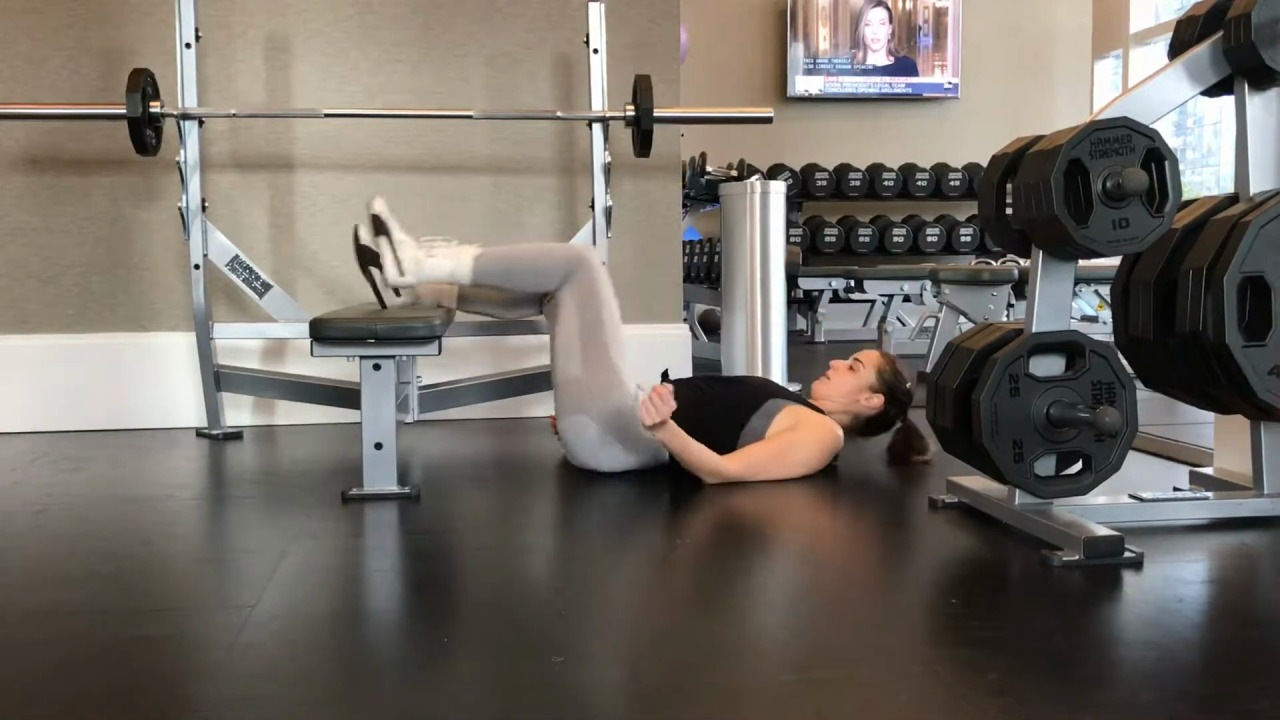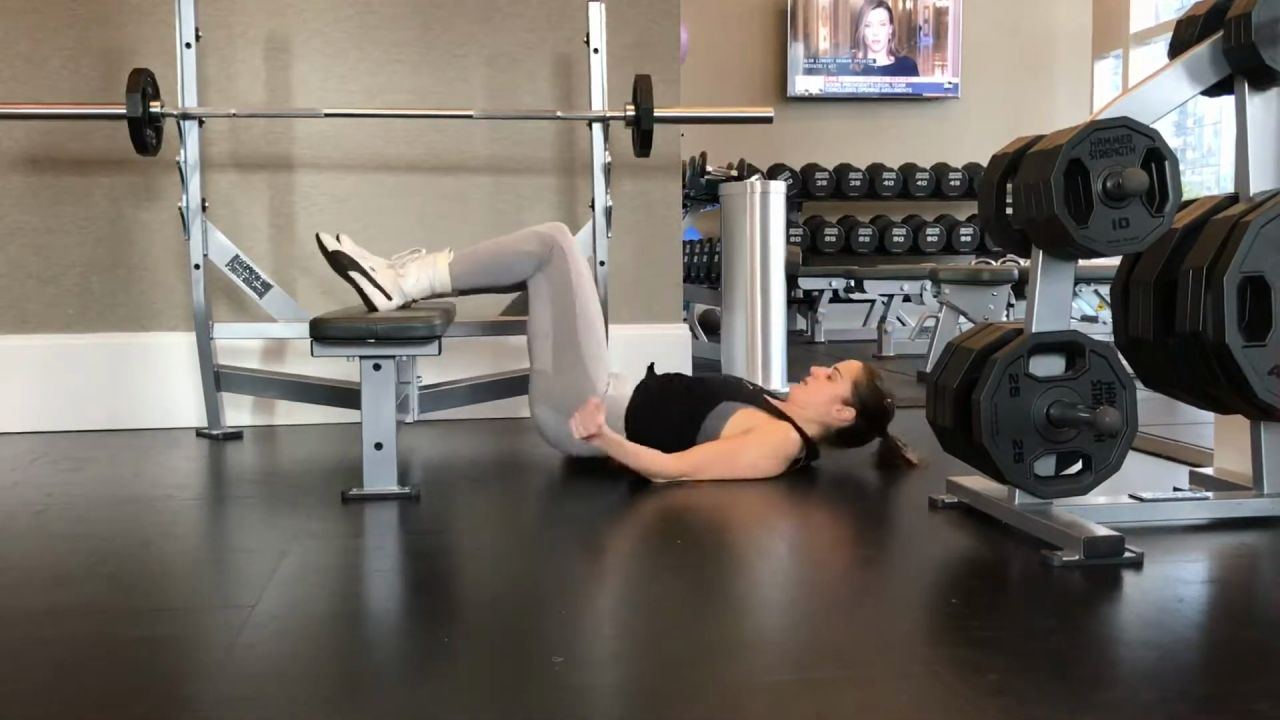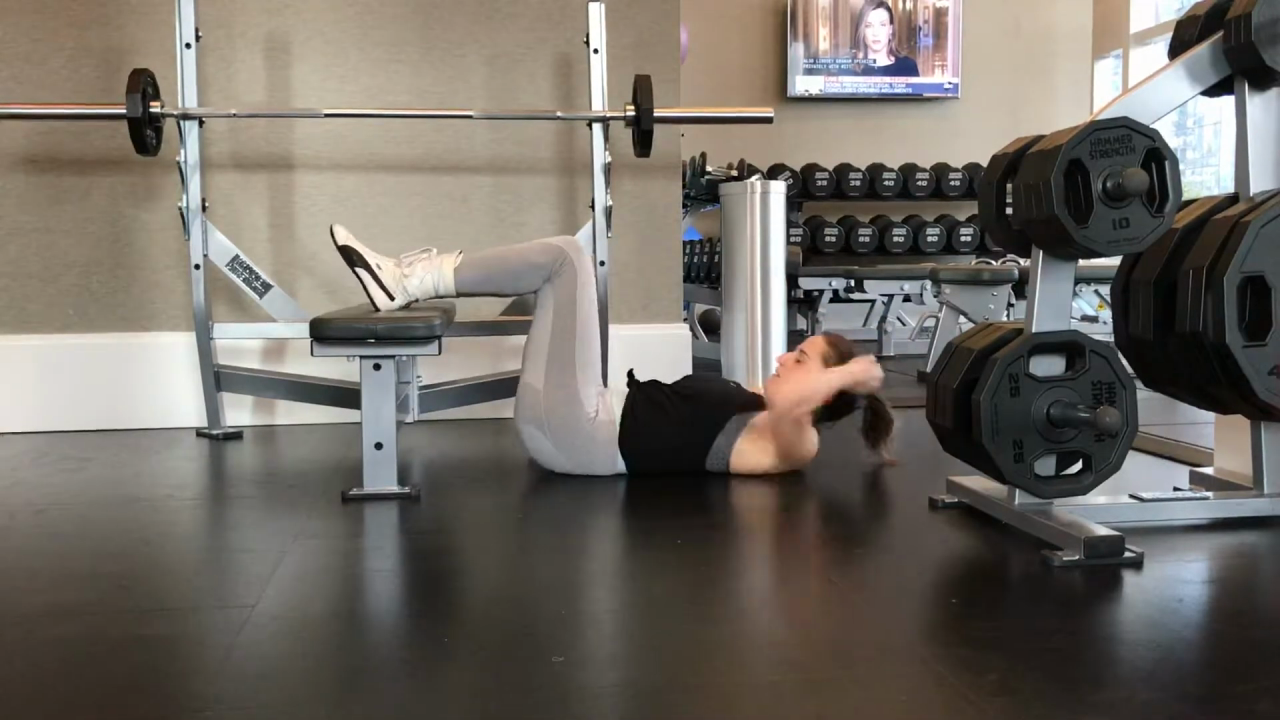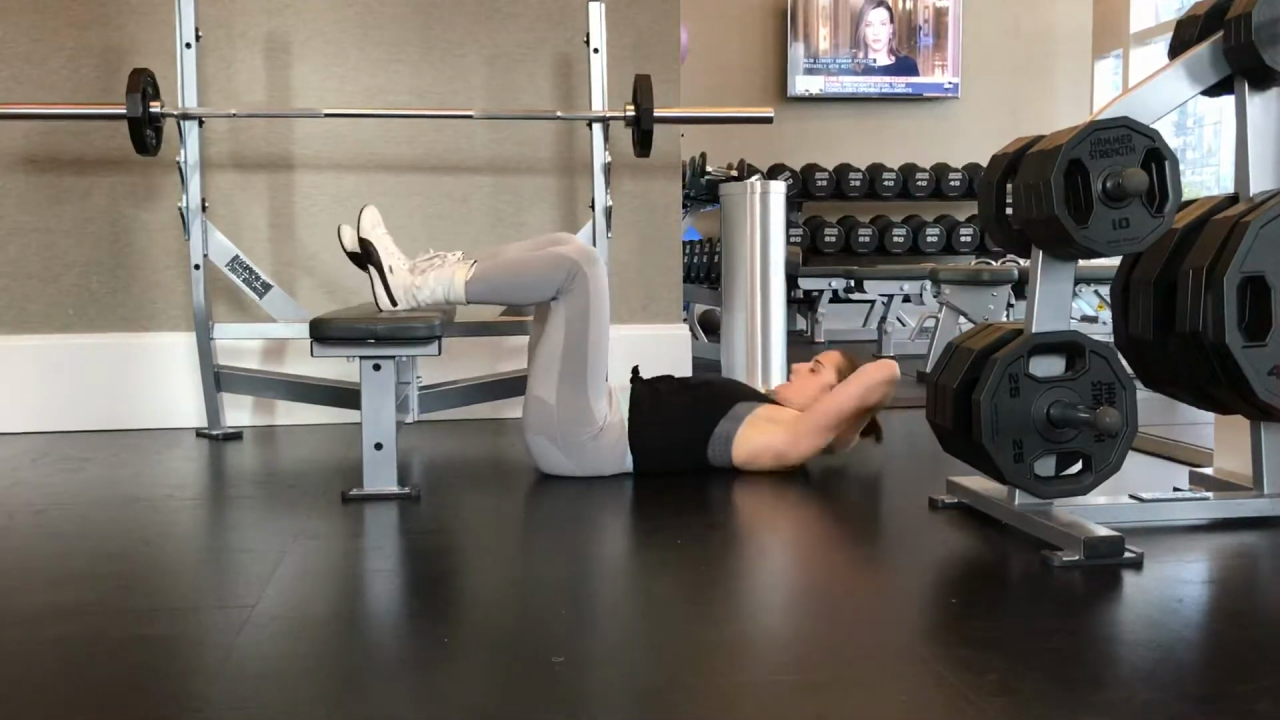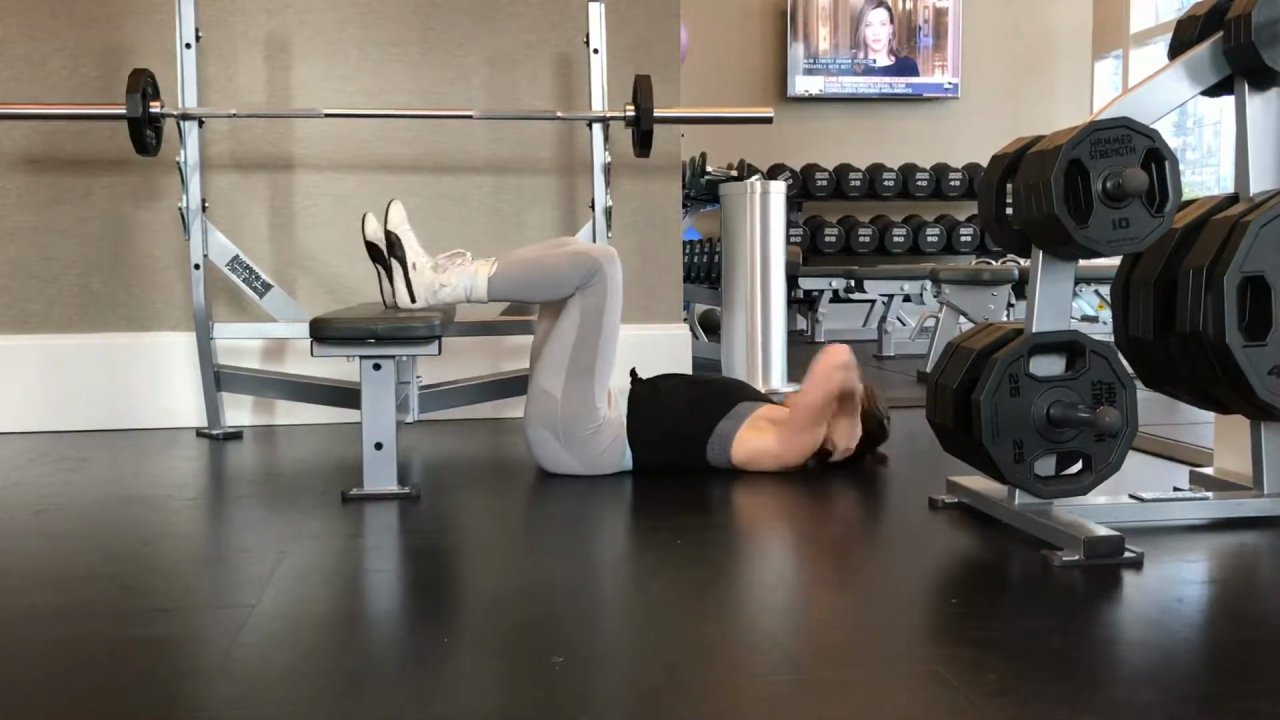
dt=0.3s
person 1, frame 1
left shoulder: (820, 436)
right shoulder: (792, 416)
left elbow: (720, 470)
left wrist: (662, 428)
left hip: (610, 430)
right hip: (608, 424)
left knee: (578, 263)
right knee: (560, 283)
left ankle: (417, 264)
right ankle: (409, 281)
person 1, frame 2
left shoulder: (779, 444)
right shoulder: (776, 416)
left elbow: (664, 469)
left wrist: (605, 437)
left hip: (580, 415)
right hip: (606, 402)
left knee: (555, 241)
right knee: (548, 266)
left ankle: (399, 285)
right ankle: (398, 278)
person 1, frame 3
left shoulder: (793, 443)
right shoulder: (764, 416)
left elbow: (790, 398)
left wrist: (850, 371)
left hip: (576, 438)
right hip: (602, 414)
left knee: (566, 257)
right knee: (561, 263)
left ankle: (406, 285)
right ankle: (405, 277)
person 1, frame 4
left shoulder: (798, 437)
right shoulder: (771, 415)
left elbow: (884, 372)
left wrist: (851, 426)
left hip: (581, 444)
right hip: (599, 423)
left knee: (578, 264)
right knee: (564, 248)
left ankle: (411, 288)
right ankle: (413, 279)
person 1, frame 5
left shoulder: (794, 442)
right shoulder: (770, 422)
left elbow: (835, 359)
left wrist: (845, 418)
left hip: (578, 441)
right hip: (593, 425)
left knee: (596, 263)
right knee: (572, 255)
left ankle: (431, 285)
right ankle: (427, 278)
